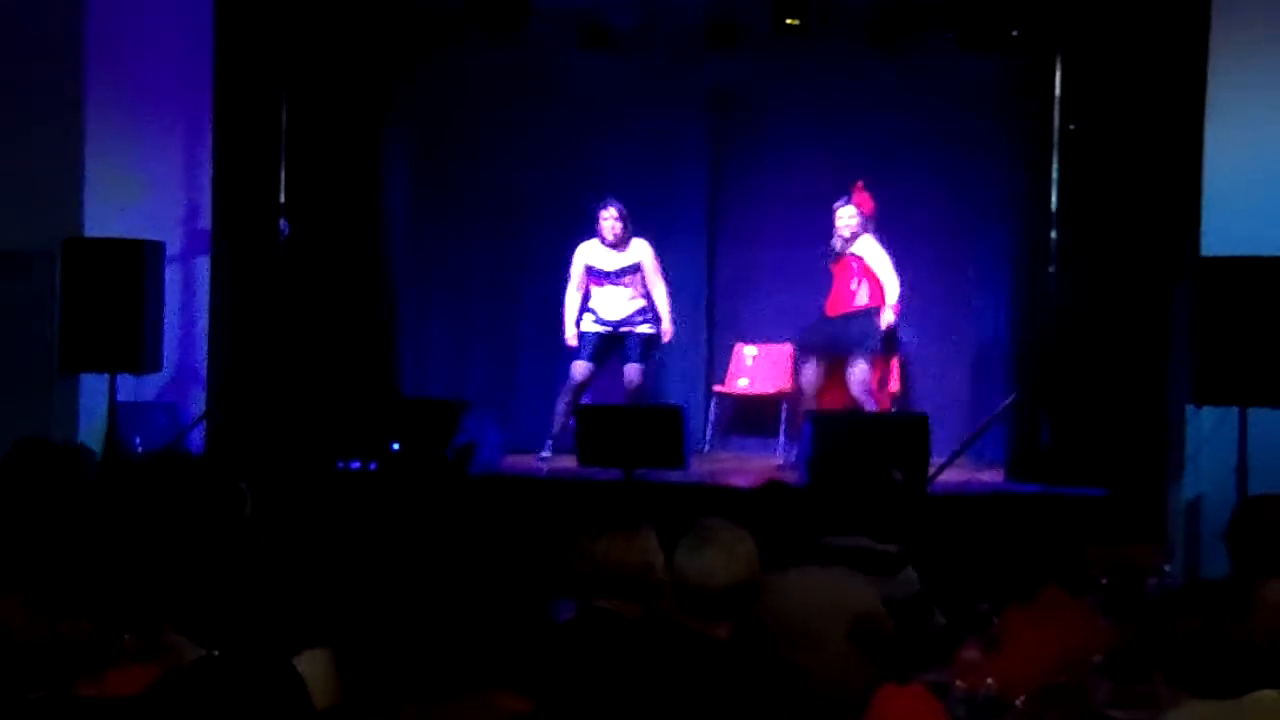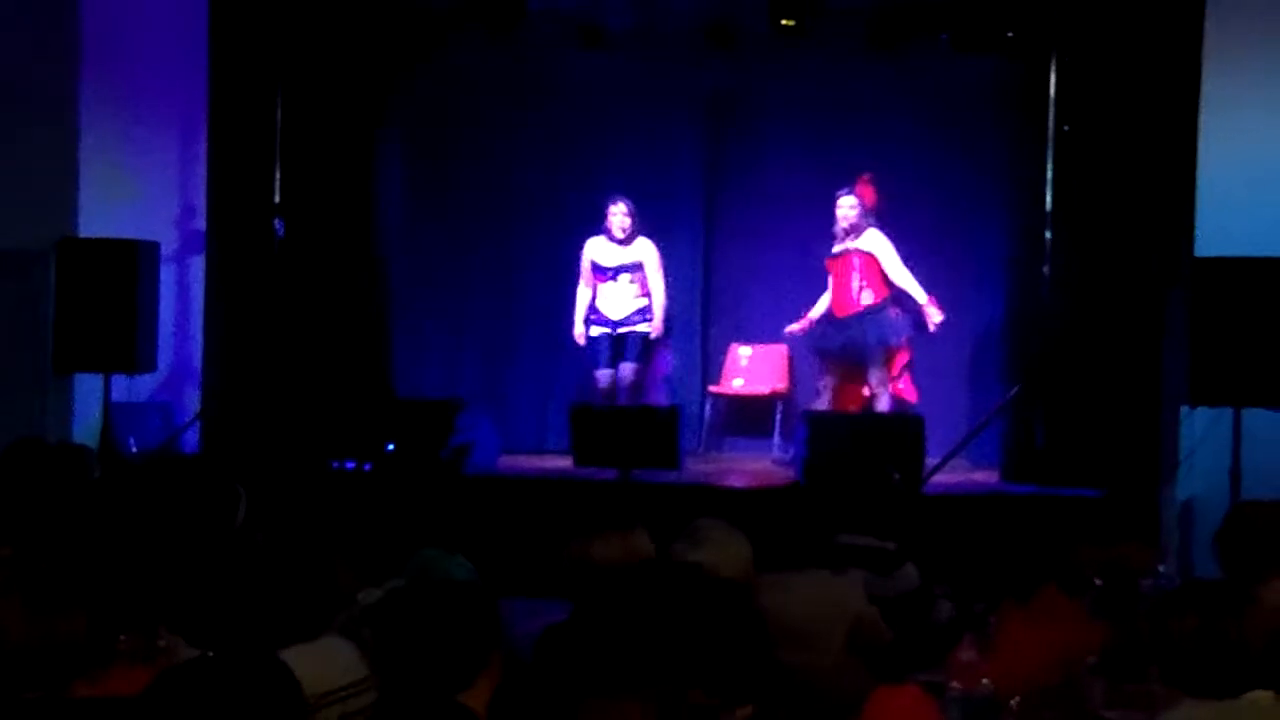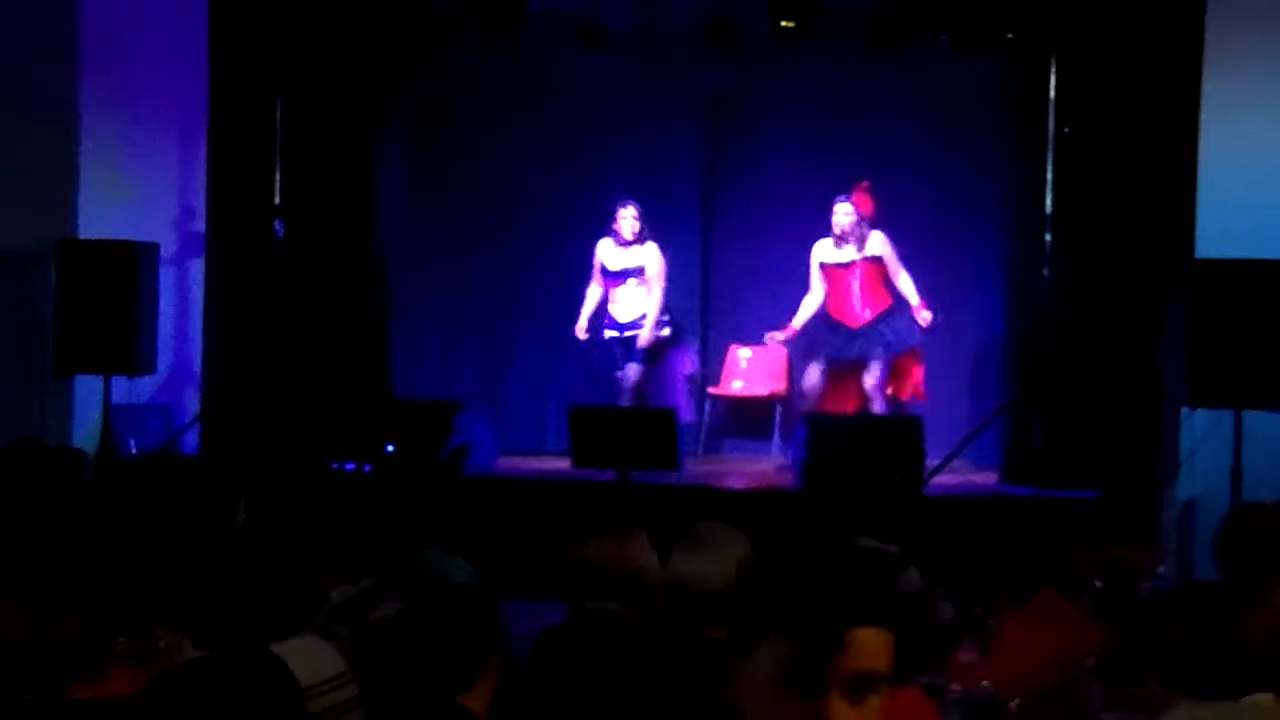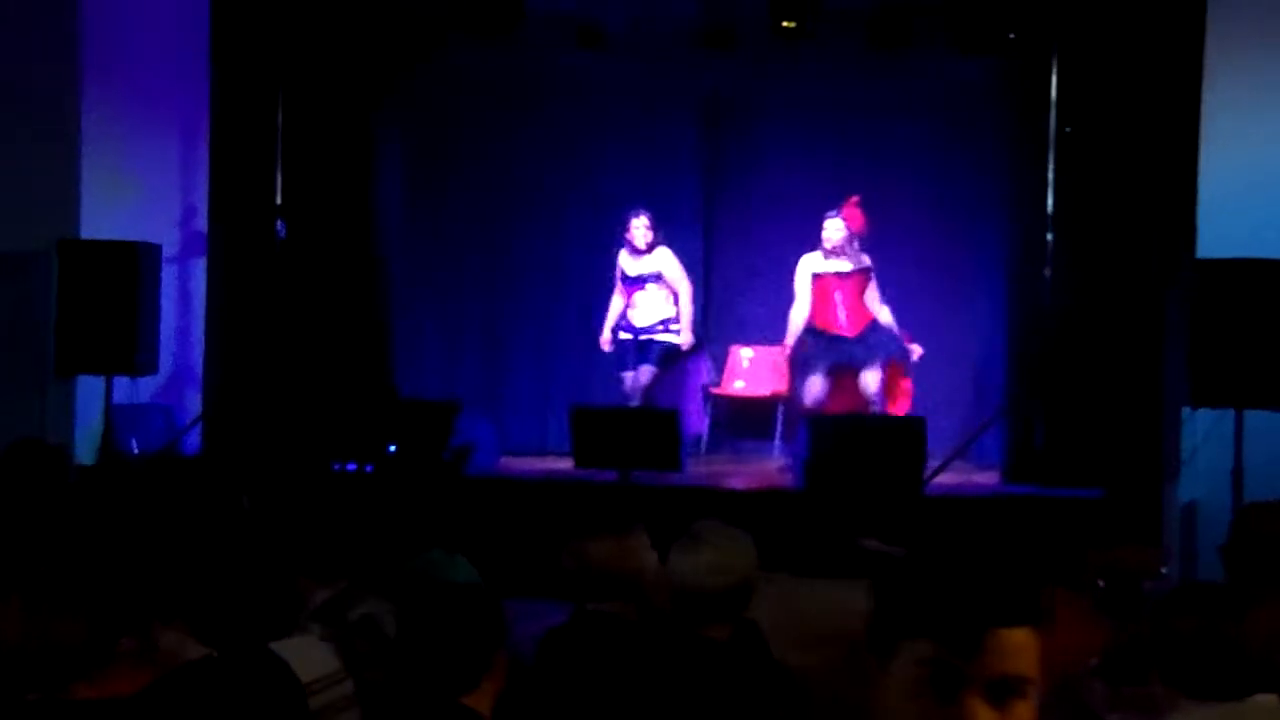
dt=0.3s
person 1, frame 1
left shoulder: (866, 242)
right shoulder: (842, 250)
left elbow: (890, 280)
left wrist: (890, 307)
left hip: (861, 323)
right hip: (834, 324)
left knee: (859, 391)
right knee: (808, 386)
person 1, frame 2
left shoulder: (871, 237)
right shoulder: (837, 246)
left elbow: (899, 272)
left wrist: (927, 303)
right wrist: (808, 320)
left hip: (872, 320)
right hip: (840, 324)
left knee: (878, 386)
right knee: (827, 388)
person 1, frame 3
left shoulder: (875, 240)
right shoulder: (821, 249)
left elbow: (899, 276)
right elbow: (816, 294)
left wrist: (918, 307)
right wrist: (791, 329)
left hip: (878, 326)
right hip: (837, 329)
left knee: (872, 389)
right knee: (810, 386)
person 1, frame 4
left shoulder: (862, 262)
right shoulder: (809, 262)
left elbow: (876, 305)
right elbow: (801, 307)
left wrist: (903, 340)
right wrist: (788, 345)
left hip: (865, 338)
right hip: (824, 341)
left knee: (873, 392)
right knee: (811, 401)
person 2, frame 1
left shoulder: (640, 248)
right shoulder: (584, 250)
left elbow: (656, 284)
right elbow: (574, 290)
left wrist: (666, 319)
right wrist: (570, 326)
left hip: (636, 321)
right hip: (597, 322)
left knee: (633, 382)
right knee: (577, 378)
right ankle: (552, 439)
person 2, frame 2
left shoulder: (644, 247)
right shoulder: (592, 246)
left elbow: (657, 285)
right elbow: (585, 287)
left wrist: (658, 317)
right wrist: (578, 322)
left hip: (637, 321)
right hip: (602, 322)
left knee: (626, 379)
right knee: (604, 384)
person 2, frame 3
left shoulder: (649, 250)
right shoulder: (603, 247)
left elbow: (657, 292)
right elbow: (597, 285)
left wrist: (649, 327)
right wrist: (584, 317)
left hip: (644, 323)
right hip: (615, 326)
left knee: (631, 382)
right knee: (624, 382)
person 2, frame 4
left shoulder: (663, 256)
right shoulder: (624, 256)
left elbow: (685, 291)
left wrist: (686, 329)
right wrist: (607, 328)
left hip: (662, 330)
right hip: (631, 330)
left knee: (641, 384)
right knee: (629, 387)
